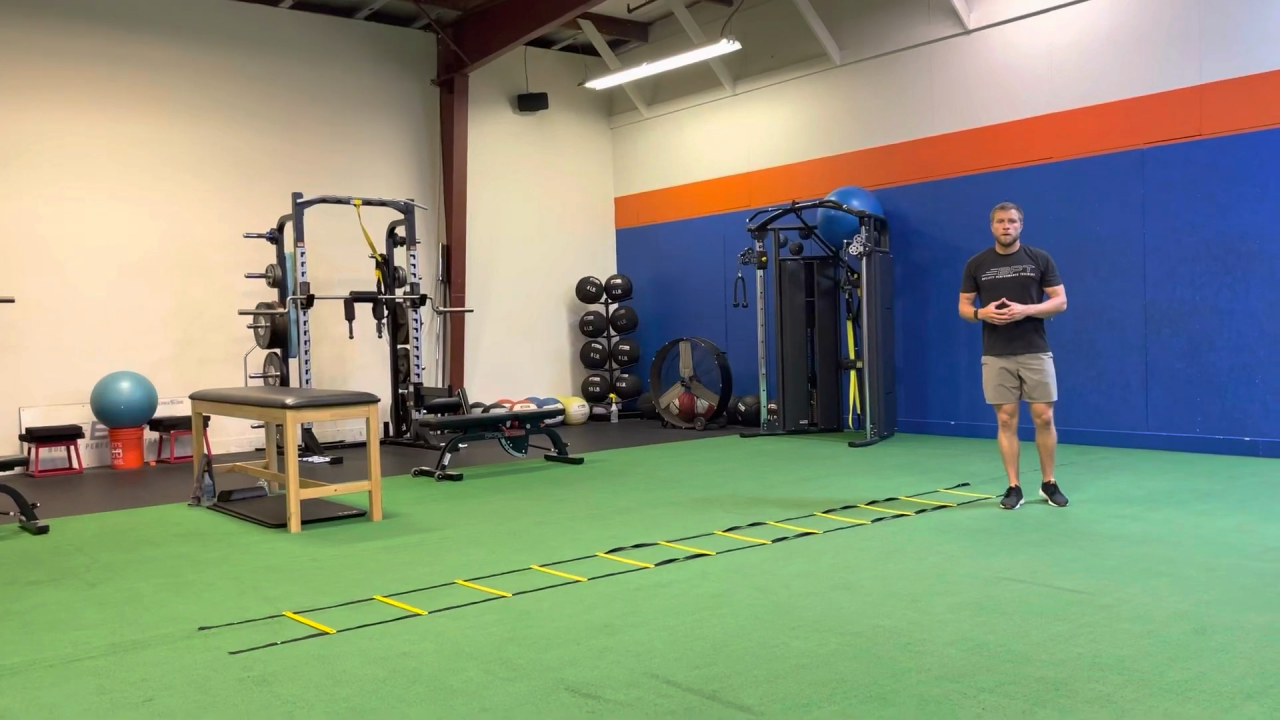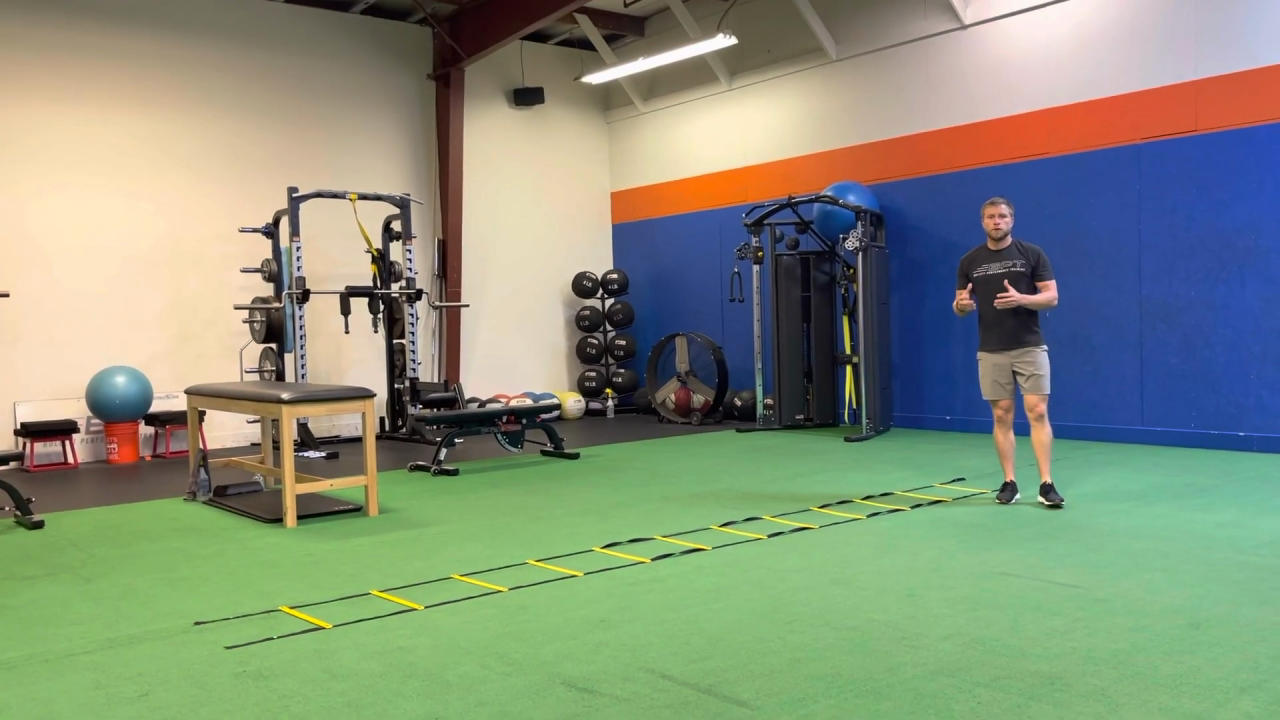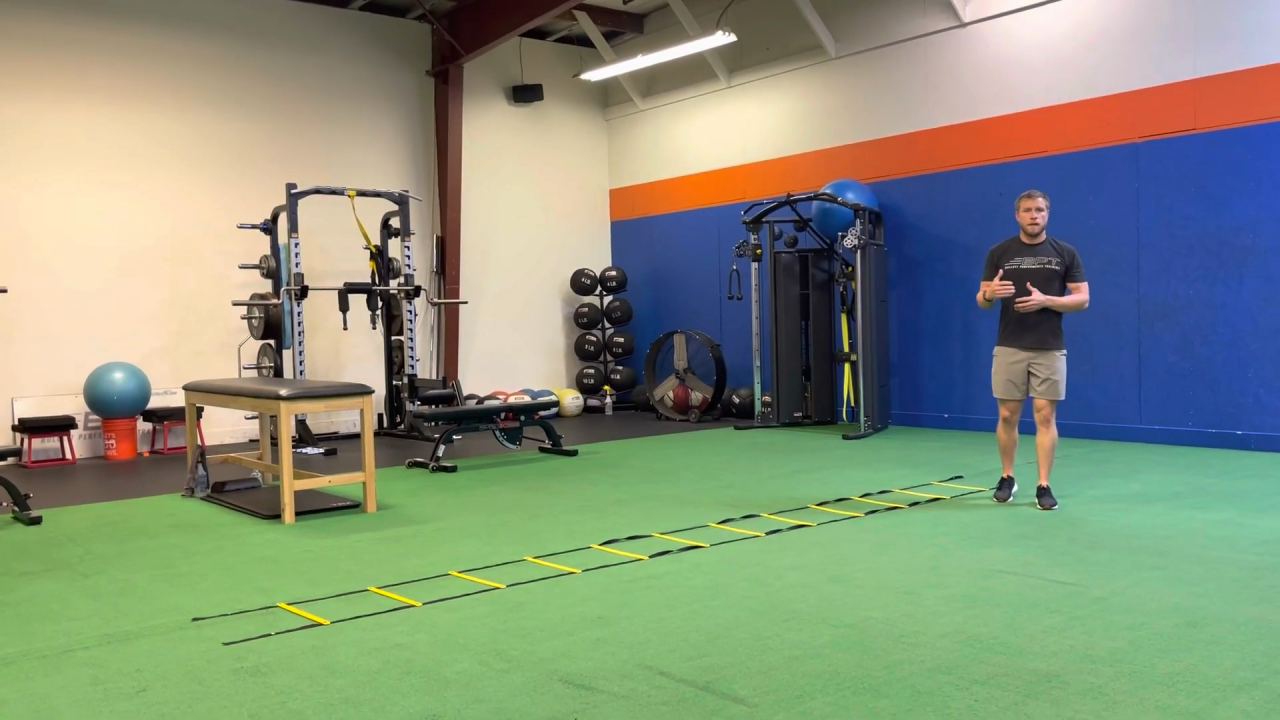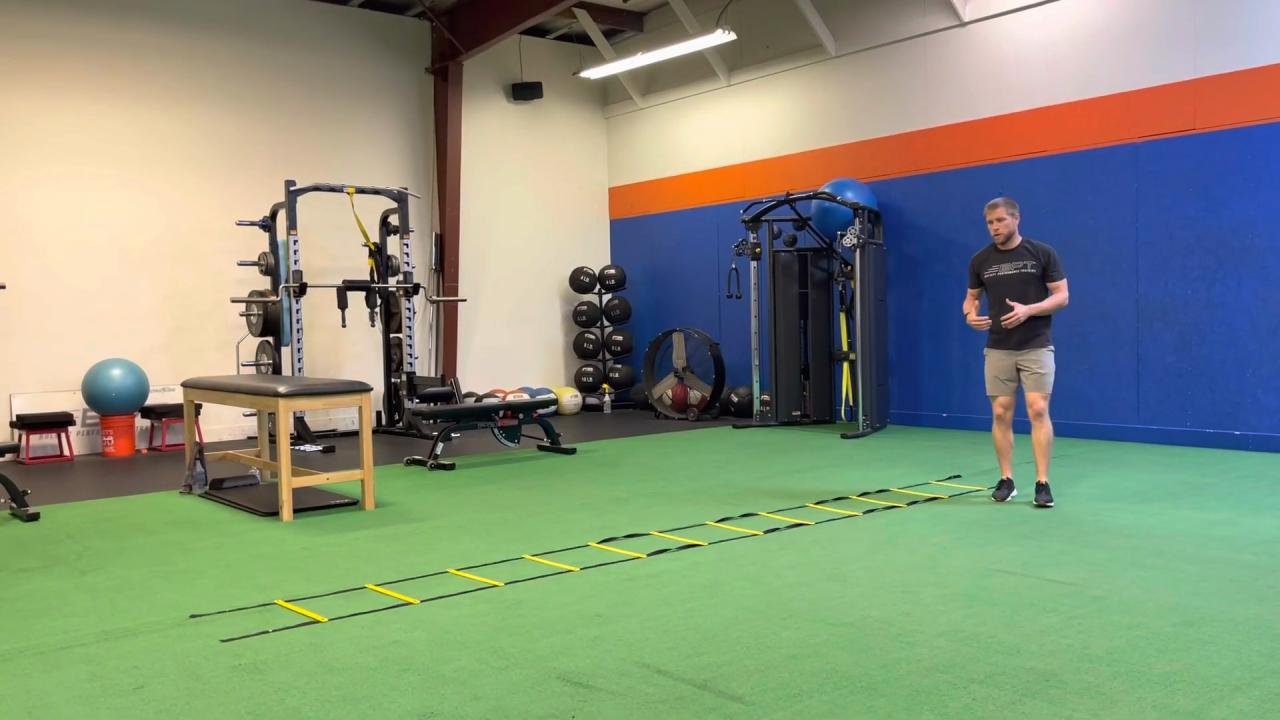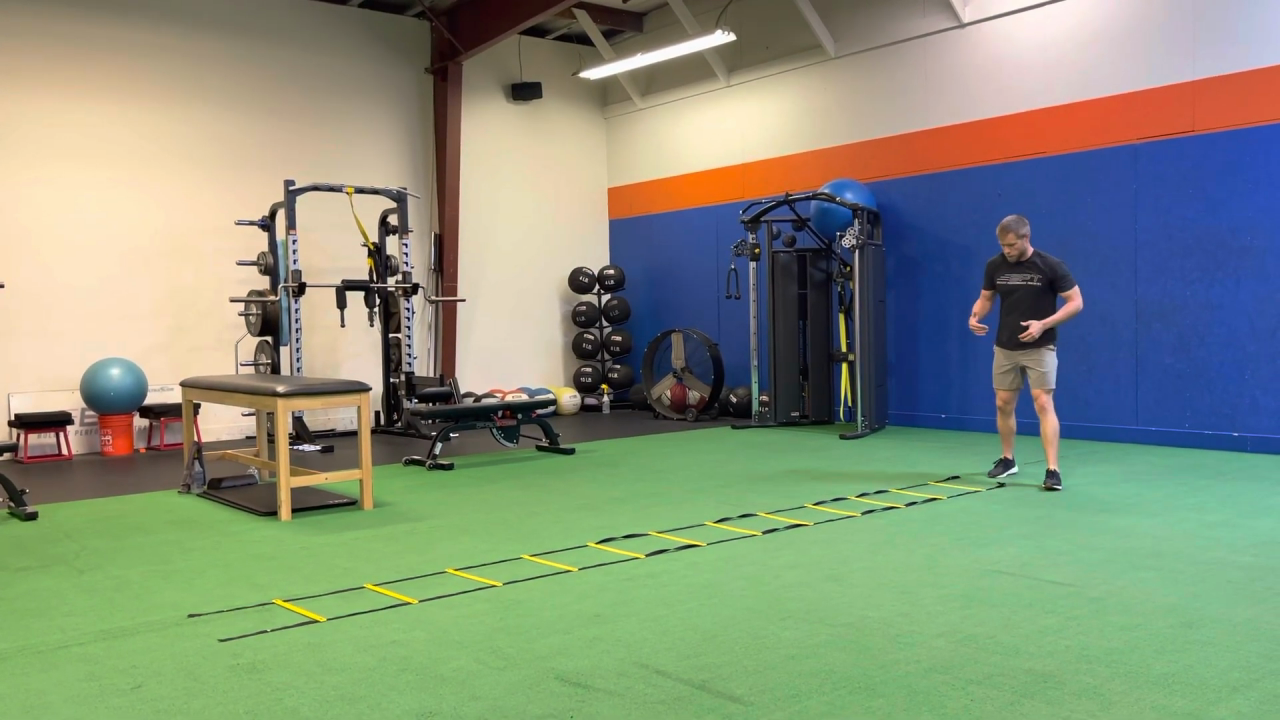
dt=1s
person 1, frame 1
left shoulder: (1040, 259)
right shoulder: (977, 264)
left elbow: (1060, 301)
right elbow: (964, 306)
left wrist: (1026, 310)
right wrist: (982, 313)
left hip: (1036, 352)
right hip: (996, 355)
left knee: (1044, 417)
right knee: (1006, 420)
left ankle: (1049, 483)
right ankle: (1014, 486)
person 1, frame 2
left shoulder: (1032, 253)
right shoulder: (970, 261)
left elbow: (1051, 296)
right elbow: (962, 303)
left wrist: (1021, 298)
right wrist: (961, 304)
left hip: (1030, 347)
right hip: (991, 351)
left knee: (1038, 413)
right knee: (1002, 416)
left ankle: (1046, 484)
right ankle: (1009, 482)
person 1, frame 3
left shoulder: (1066, 253)
right shoulder: (999, 252)
left elbow: (1082, 299)
right elbow: (984, 298)
left wrist: (1045, 300)
right wrist: (987, 294)
left hip: (1050, 349)
right hip: (1008, 348)
left knee: (1045, 415)
right knee: (1007, 415)
left ankle: (1043, 485)
right ankle: (1007, 478)
person 1, frame 4
left shoulder: (1043, 253)
right shoulder: (980, 260)
left elbow: (1062, 295)
right elbow: (973, 297)
left wrist: (1028, 310)
right wrist: (971, 313)
left hip: (1037, 347)
right hip: (998, 349)
left knee: (1038, 410)
right knee: (1001, 413)
left ankle: (1041, 483)
right ankle: (1006, 479)
person 1, frame 5
left shoulder: (1052, 266)
right shoulder: (994, 266)
left elbow: (1076, 302)
right elbow: (985, 299)
left wrist: (1044, 324)
right wrist: (975, 316)
left hip: (1040, 347)
right hip: (1005, 347)
left knee: (1044, 404)
right knee: (1004, 404)
left ankle: (1052, 470)
right ankle: (1007, 457)
